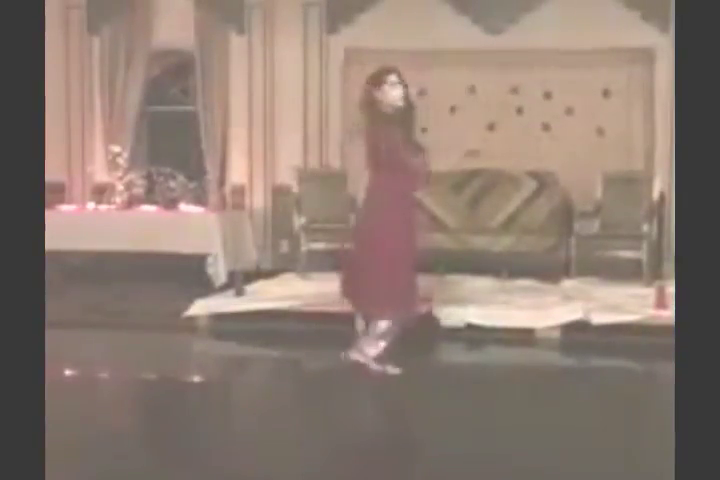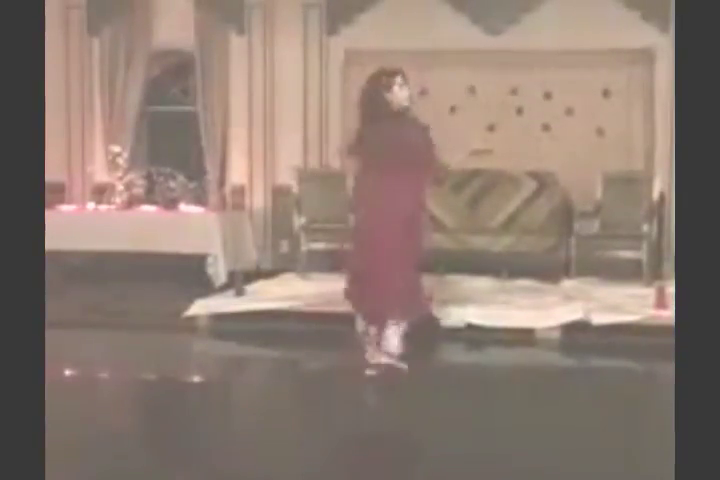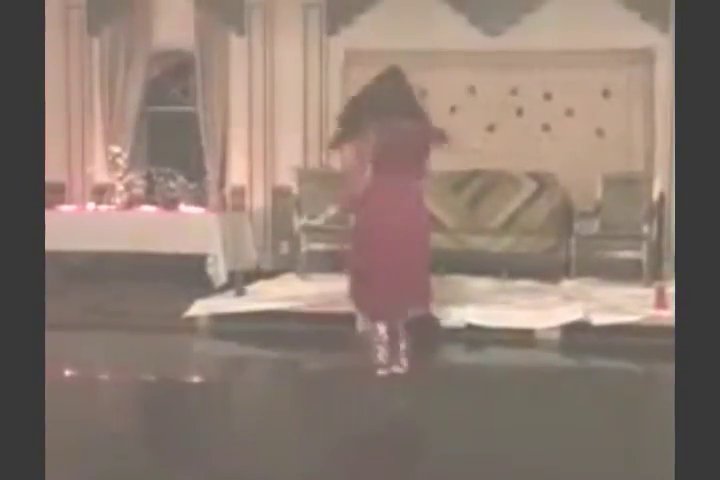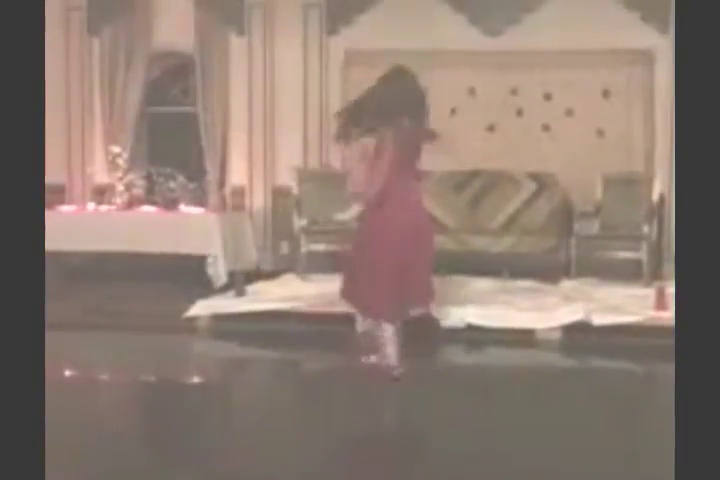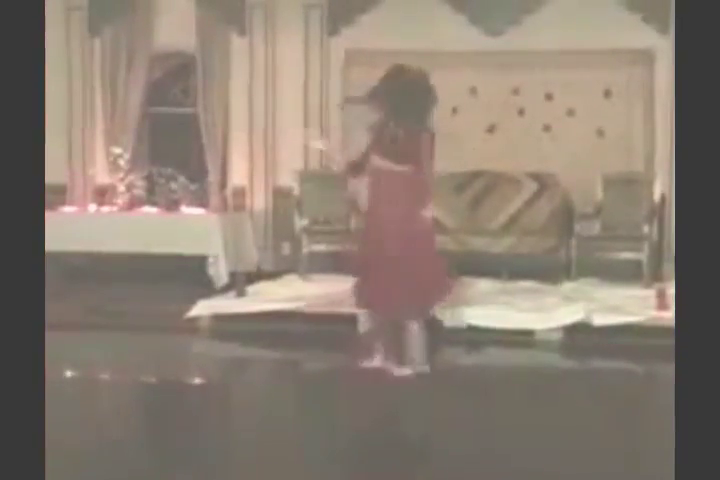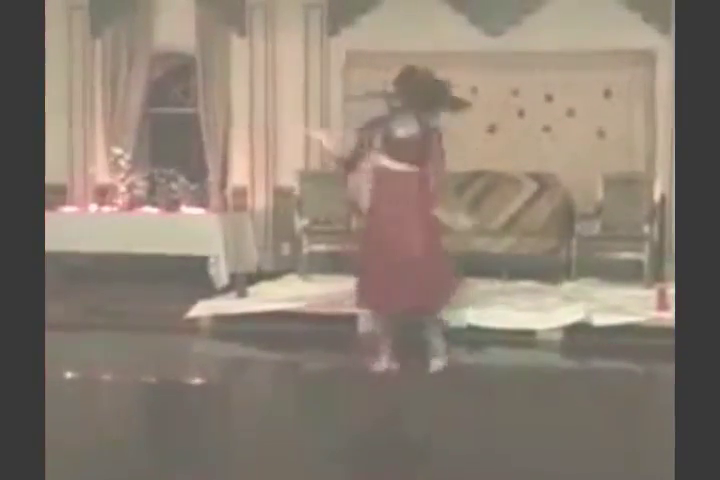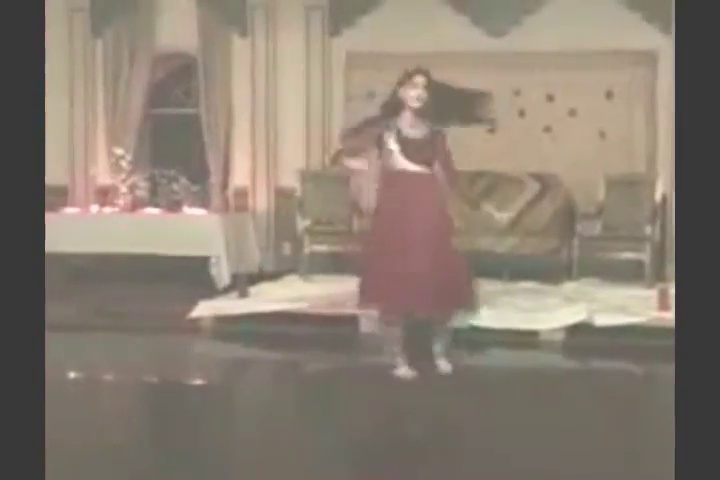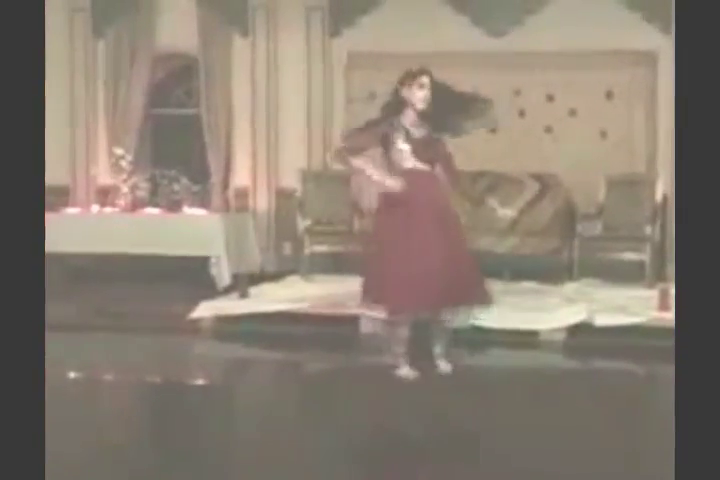
dt=0.1s
person 1, frame 1
left shoulder: (396, 127)
right shoulder: (388, 130)
right elbow: (417, 169)
left hip: (378, 212)
right hip: (390, 214)
left knee: (376, 284)
right knee: (392, 286)
left ankle: (375, 355)
right ankle: (365, 348)
person 1, frame 2
left shoulder: (368, 132)
right shoulder: (413, 130)
left elbow: (360, 173)
right elbow: (432, 171)
left hip: (372, 213)
right hip: (401, 215)
left knee: (376, 285)
right knee: (399, 287)
left ankle: (376, 354)
right ankle: (387, 351)
person 1, frame 3
left shoulder: (375, 131)
right shoulder: (421, 129)
left elbow: (357, 177)
left wrist: (342, 205)
left hip: (380, 213)
right hip: (411, 213)
left knee: (378, 285)
right knee: (401, 285)
left ankle: (385, 359)
right ankle: (399, 353)
person 1, frame 4
left shoulder: (388, 131)
right shoulder: (414, 129)
left elbow: (382, 174)
left wrist: (362, 205)
left hip: (387, 213)
right hip: (410, 212)
left knee: (378, 285)
right knee: (399, 287)
left ankle: (390, 358)
right ankle: (382, 350)
person 1, frame 5
left shoulder: (419, 131)
right shoulder: (384, 128)
left elbow: (424, 174)
right elbow: (359, 168)
left wrist: (422, 207)
left hip: (406, 212)
right hip: (380, 211)
left knee: (405, 284)
right knee: (377, 283)
left ankle: (414, 358)
right ankle: (379, 351)
person 1, frame 6
left shoulder: (428, 132)
right shoulder: (376, 127)
left elbow: (436, 173)
right elbow: (350, 164)
left wrist: (439, 205)
left hip: (414, 213)
right hip: (381, 211)
left knee: (419, 283)
right knee: (381, 283)
left ankle: (437, 351)
right ankle: (384, 354)
person 1, frame 7
left shoulder: (434, 133)
right shoulder: (382, 127)
left elbow: (449, 174)
right elbow: (342, 152)
right wrist: (367, 167)
left hip: (428, 212)
right hip: (393, 213)
left knee: (437, 282)
right knee: (393, 288)
left ankle: (440, 352)
right ankle: (398, 359)
person 1, frame 8
left shoulder: (432, 133)
right shoulder: (388, 127)
left elbow: (450, 172)
right elbow: (344, 152)
right wrist: (379, 176)
left hip: (433, 210)
right hip: (399, 212)
left knee: (442, 281)
right knee: (401, 287)
left ankle: (440, 353)
right ankle: (400, 360)
